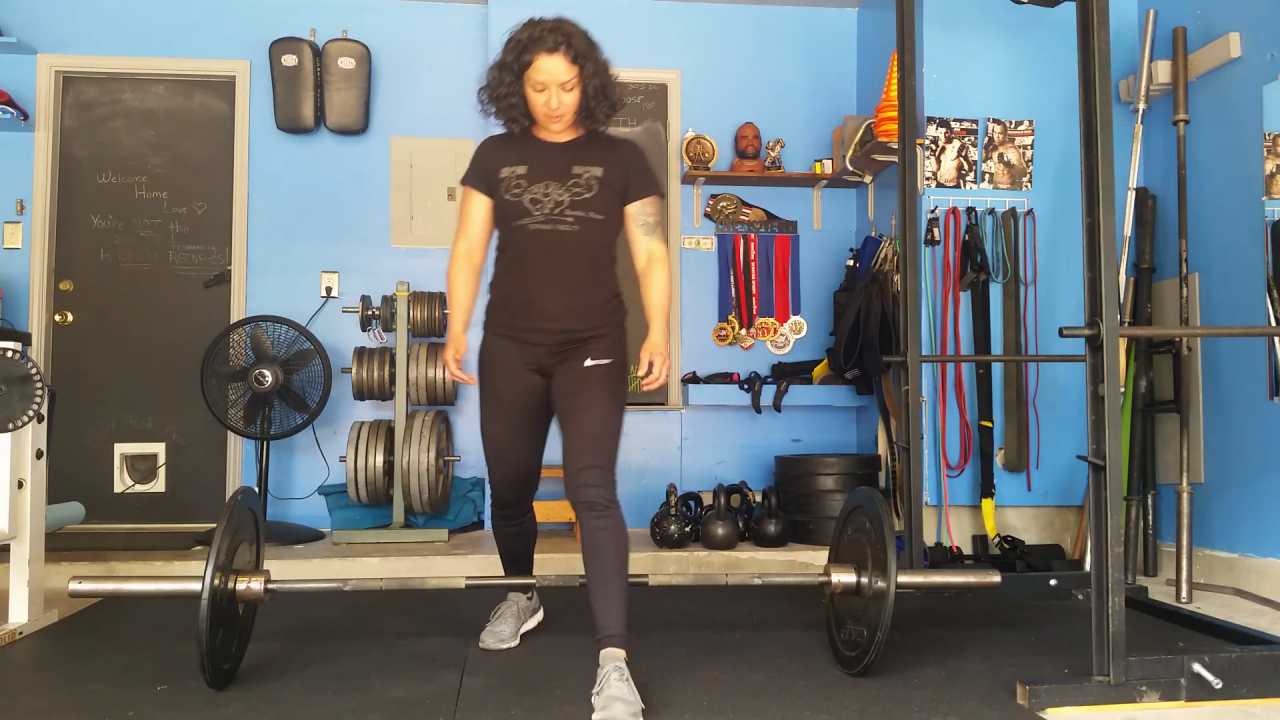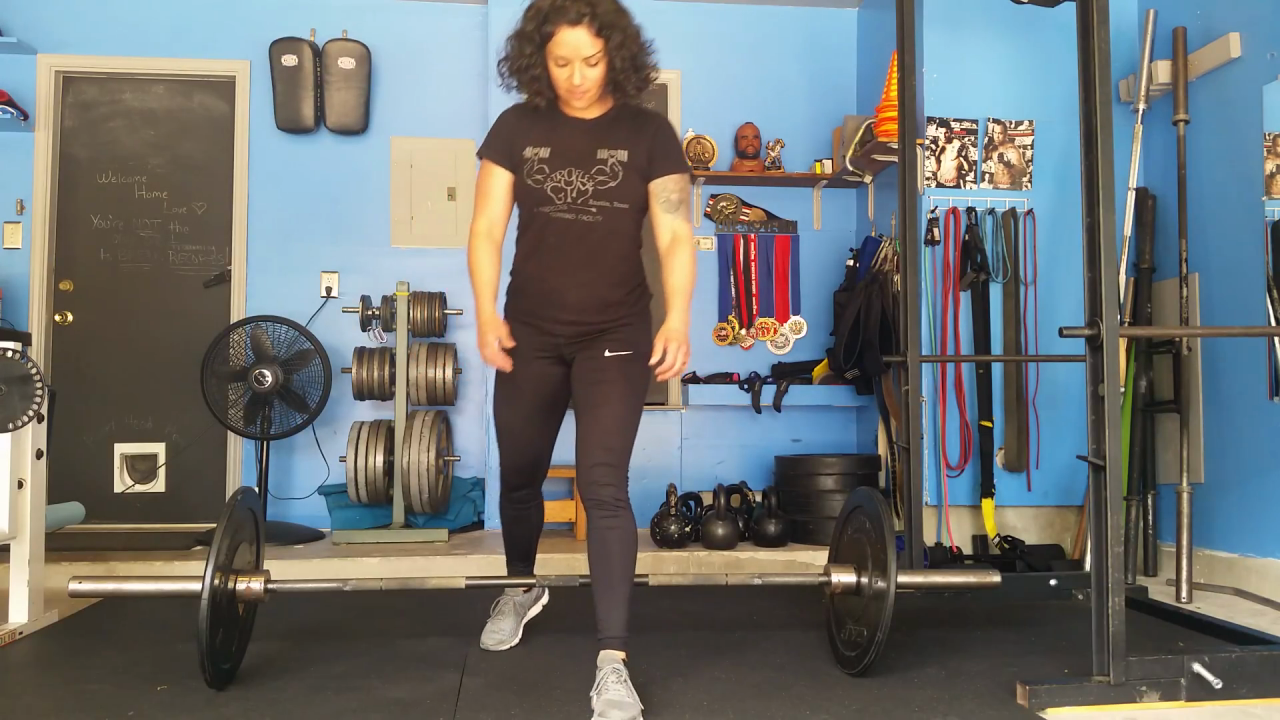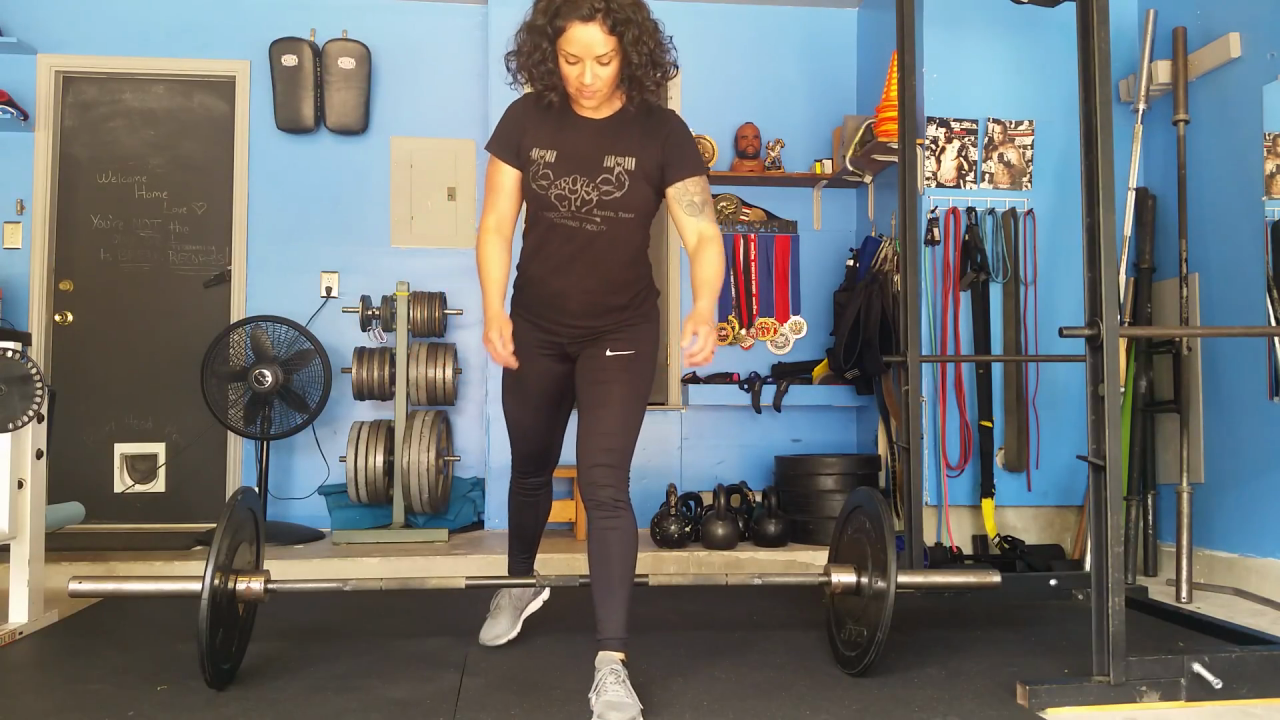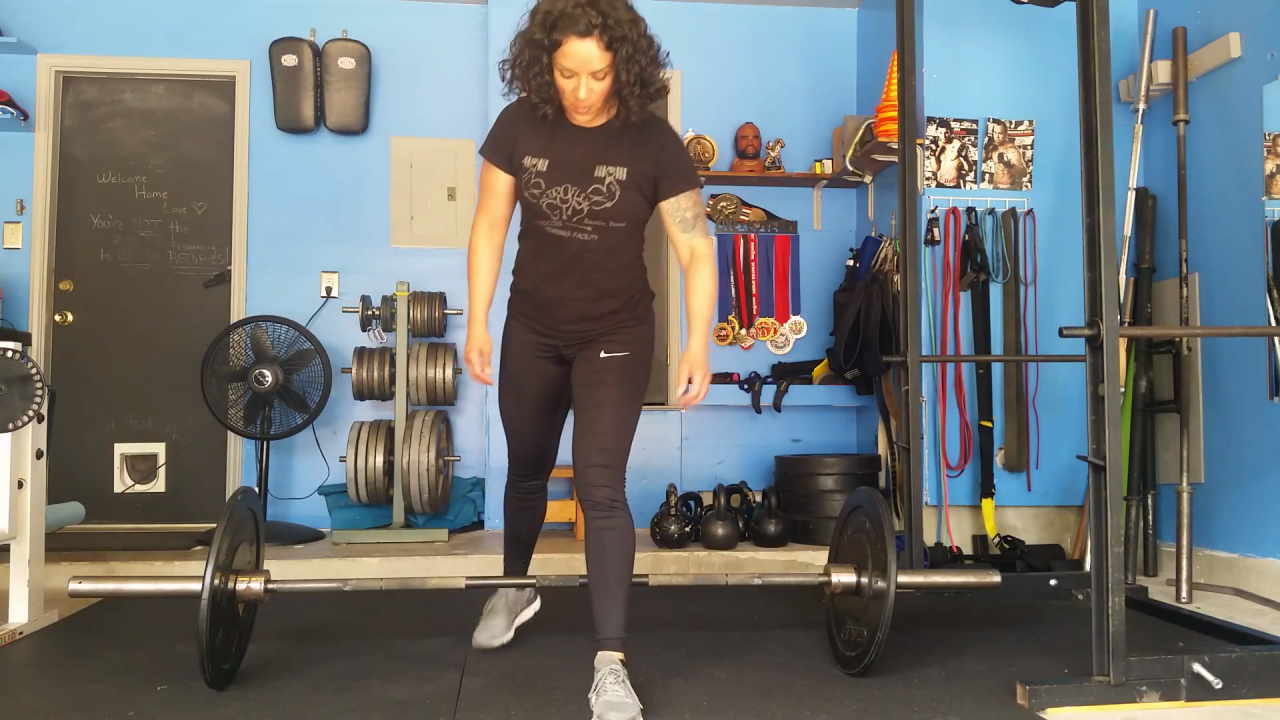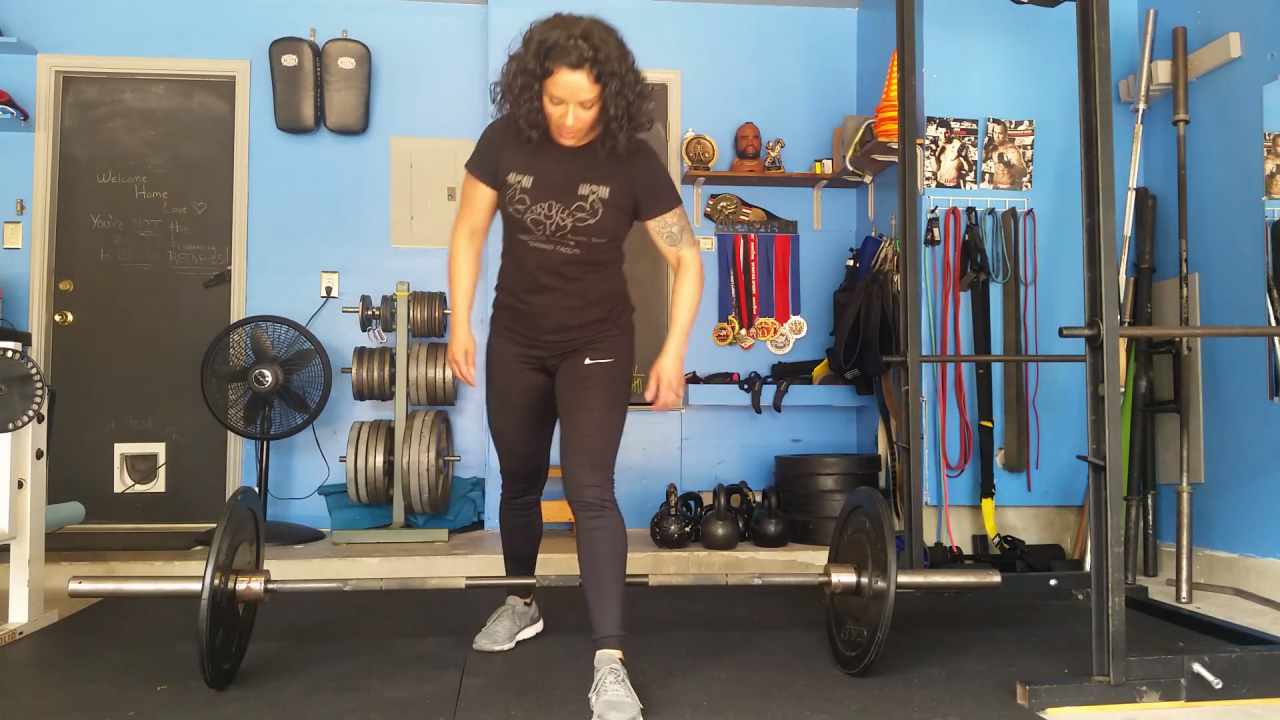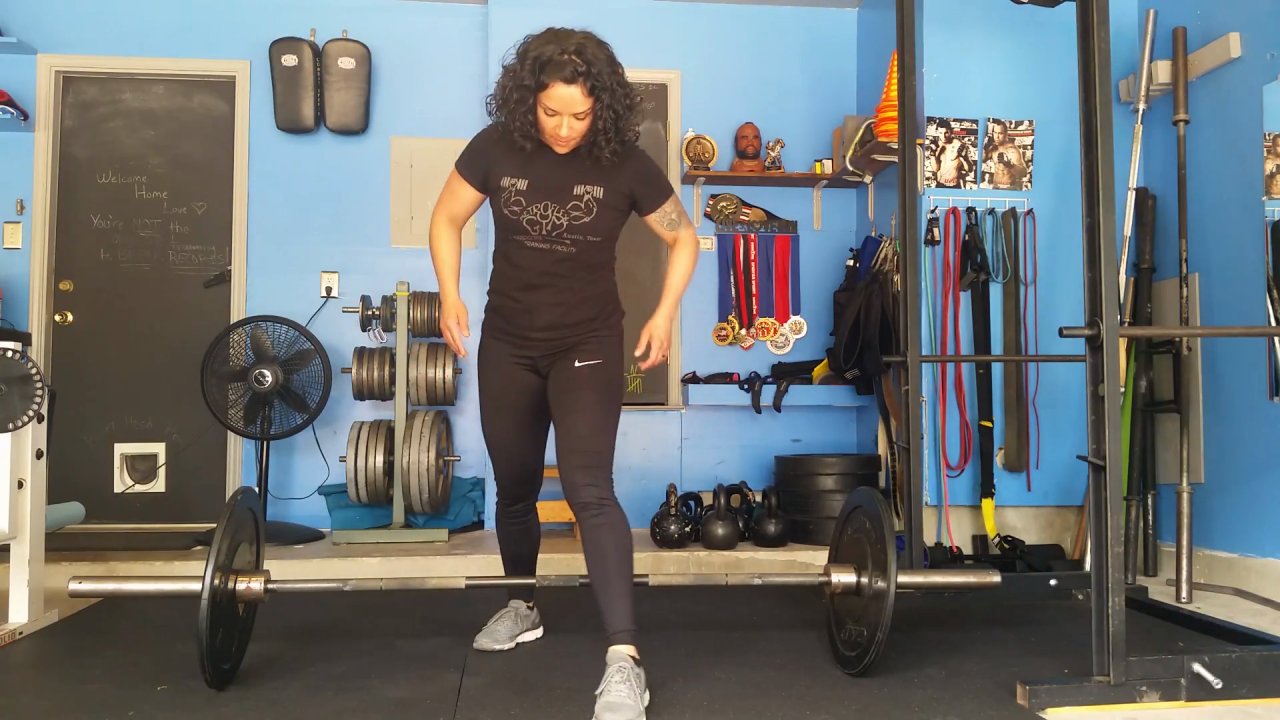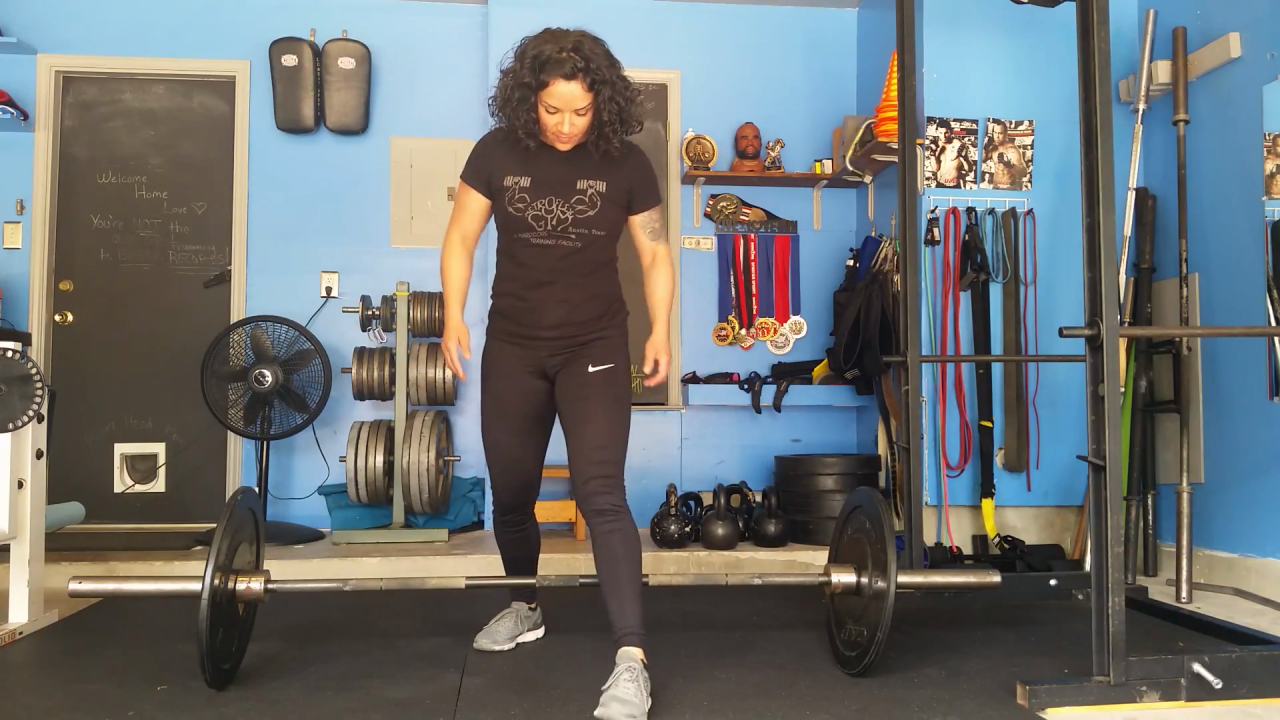
dt=0.2s
person 1, frame 1
left shoulder: (620, 158)
right shoulder: (495, 156)
left elbow: (651, 254)
right elbow: (468, 251)
left wrist: (657, 332)
right wrist: (457, 331)
left hip: (593, 346)
right hip: (510, 346)
left knee: (591, 490)
right knee: (510, 487)
left ankle: (613, 659)
right ankle: (522, 597)
person 1, frame 2
left shoulder: (648, 134)
right shoulder: (516, 129)
left elbow: (675, 234)
right elbow: (487, 229)
left wrist: (676, 318)
right wrist: (487, 312)
left hip: (616, 335)
right hip: (531, 333)
left knee: (602, 486)
right knee: (519, 476)
left ankle: (612, 661)
right ankle: (521, 588)
person 1, frame 3
left shoulder: (661, 132)
right shoulder: (524, 120)
left elbow: (702, 233)
right elbow: (496, 224)
left wrist: (703, 310)
right wrist: (494, 309)
left hip: (621, 333)
right hip: (537, 328)
left knee: (604, 485)
right knee: (530, 467)
right ankle: (522, 581)
person 1, frame 4
left shoulder: (653, 143)
right shoulder: (519, 126)
left elbow: (697, 250)
right elbow: (490, 227)
left wrist: (698, 341)
right wrist: (477, 323)
left hip: (615, 336)
right hip: (531, 329)
left knee: (599, 486)
right knee: (526, 469)
right ankle: (515, 587)
person 1, frame 5
left shoulder: (634, 162)
right shoulder: (504, 141)
left elbow: (686, 261)
right elbow: (467, 232)
left wrist: (674, 353)
right wrist: (459, 320)
left hip: (597, 344)
right hip: (514, 343)
left knee: (589, 488)
right knee: (520, 481)
left ankle: (610, 662)
right ankle: (521, 602)
person 1, frame 6
left shoulder: (626, 164)
right shoulder: (496, 147)
left elbow: (682, 237)
right elbow: (445, 219)
left wrist: (663, 315)
right wrist: (450, 295)
left hip: (588, 345)
right hip: (507, 344)
left knee: (589, 488)
right knee: (514, 487)
left ankle: (624, 659)
right ankle: (523, 606)
person 1, frame 7
left shoulder: (625, 162)
right shoulder: (497, 152)
left elbow: (655, 253)
right elbow: (460, 238)
left wrist: (660, 332)
right wrist: (453, 316)
left hip: (594, 348)
right hip: (513, 347)
left knee: (601, 494)
right knee: (511, 495)
left ankle: (631, 661)
right ankle: (524, 606)
